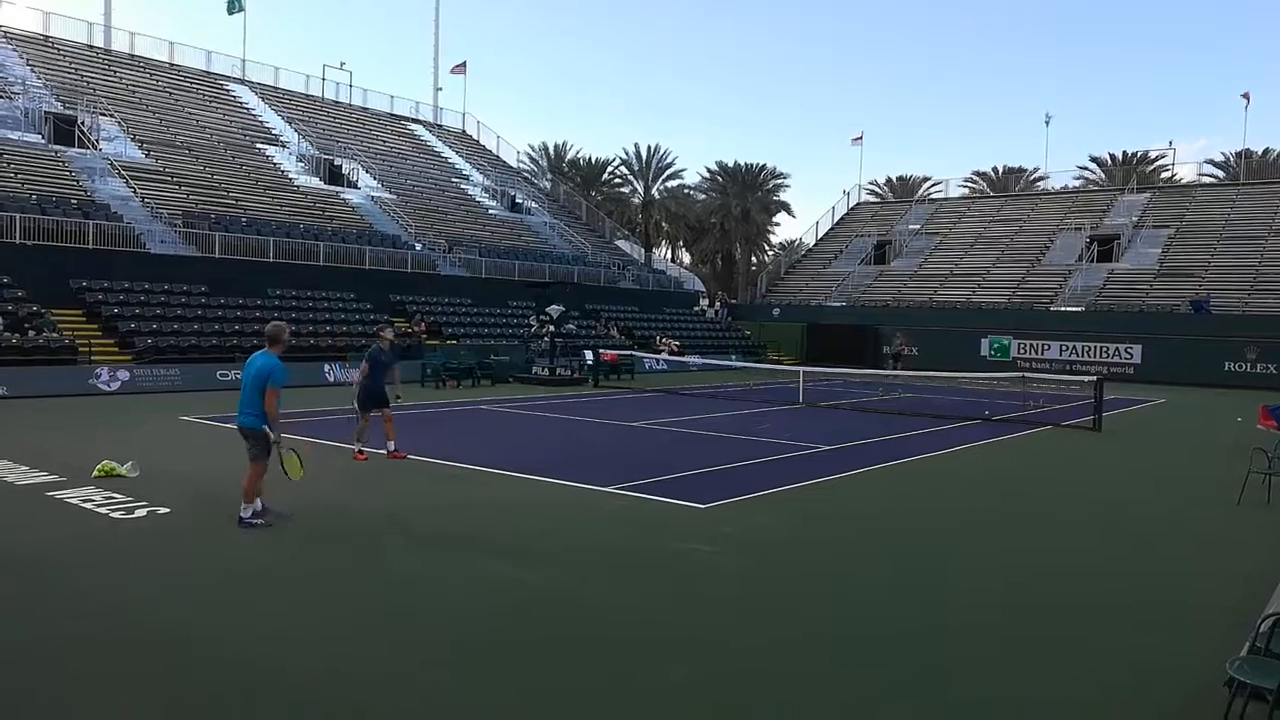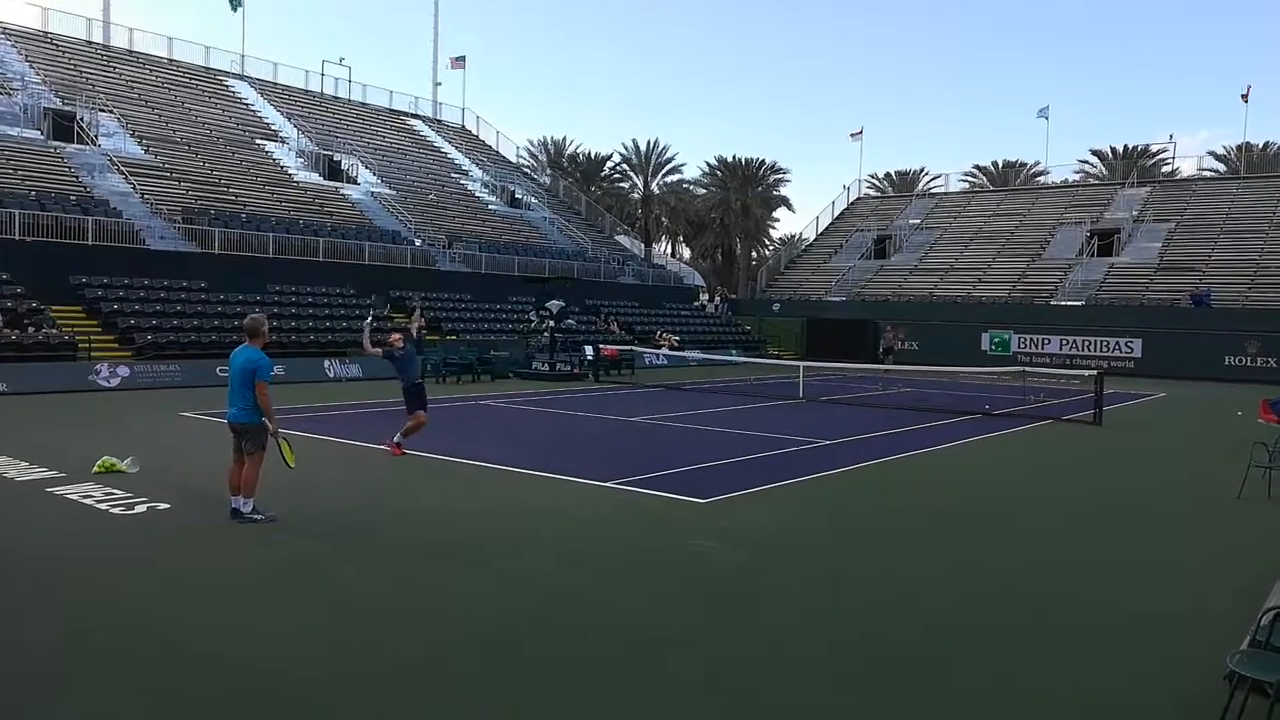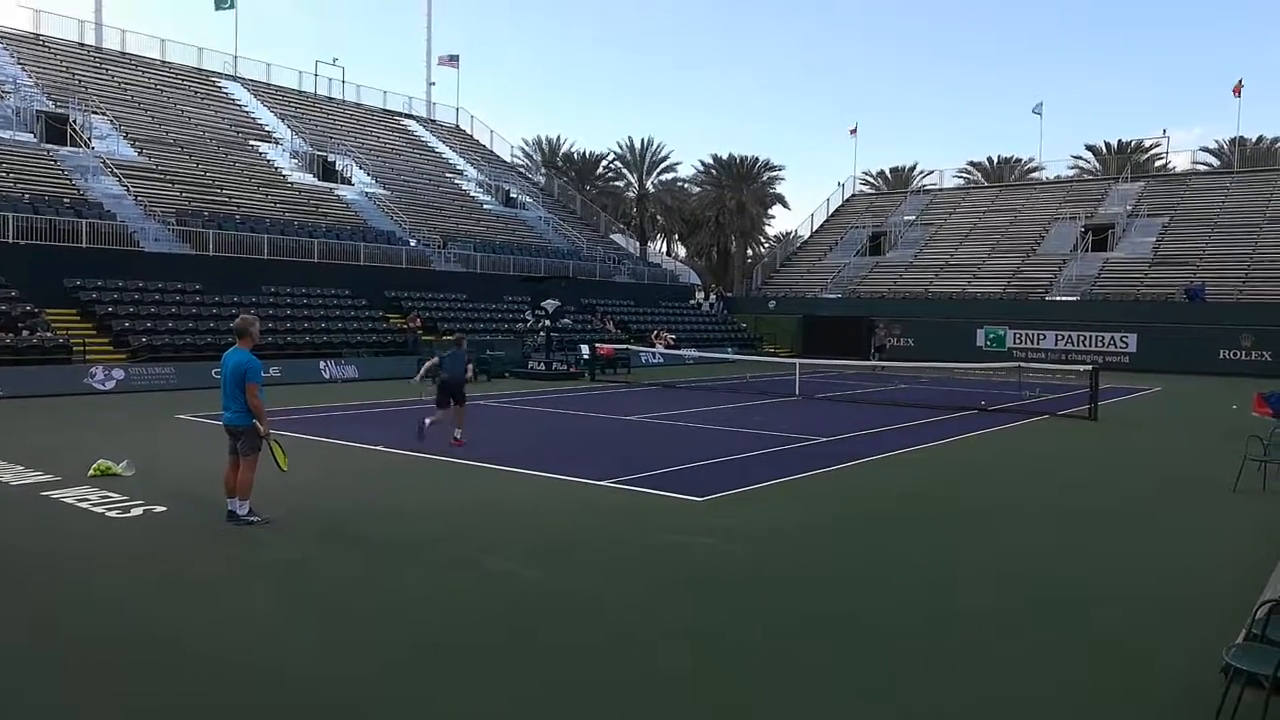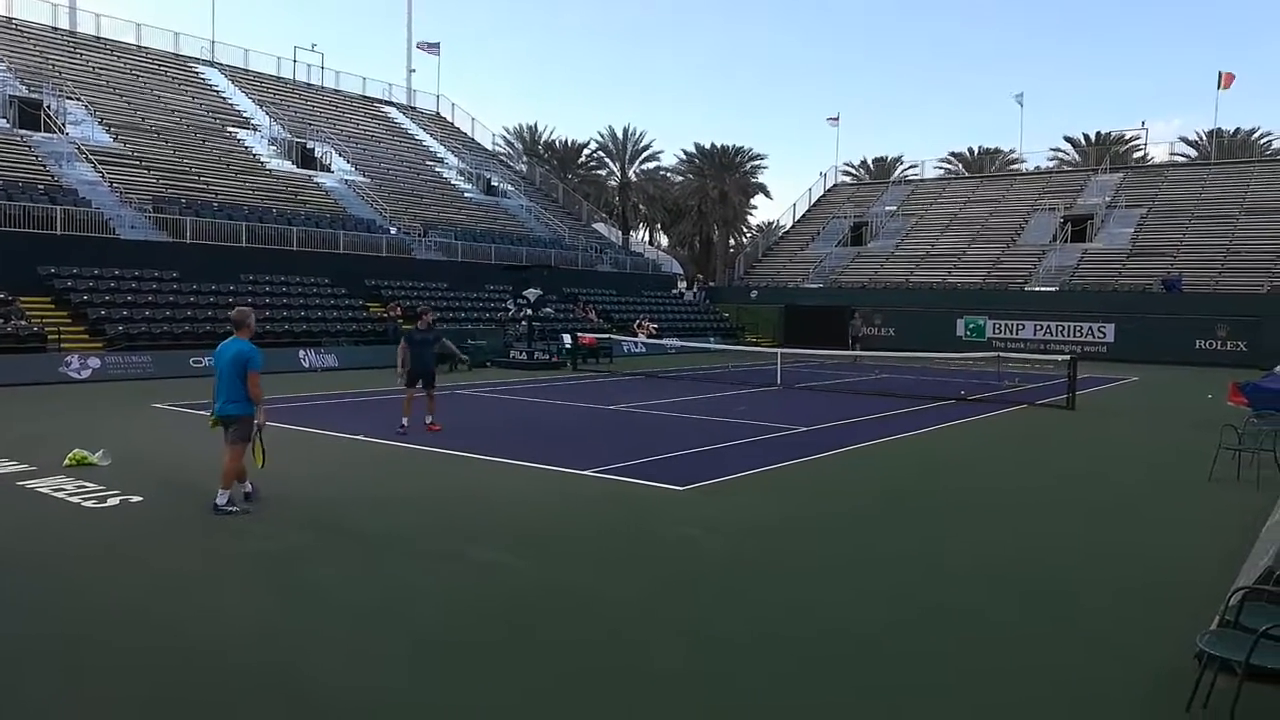
dt=1s
person 1, frame 1
left shoulder: (253, 358)
right shoulder: (275, 366)
right elbow: (270, 403)
right wrist: (276, 430)
left hip: (246, 421)
right hip: (259, 424)
left knee: (258, 467)
right knee: (256, 470)
left ankle: (256, 507)
right ankle: (246, 515)
person 1, frame 2
left shoulder: (236, 353)
right shoulder: (261, 360)
right elbow: (262, 395)
right wrist: (272, 421)
left hip: (235, 416)
right hip: (252, 420)
left knee: (237, 462)
right knee: (252, 465)
left ankle: (236, 506)
right ankle: (247, 510)
person 1, frame 3
left shoulder: (227, 356)
right shoulder: (251, 362)
right elbow: (253, 398)
right wrist: (264, 423)
left hip: (231, 419)
right hip: (246, 422)
left knee: (233, 465)
right knee: (247, 467)
left ankle: (232, 509)
right ankle: (243, 512)
person 1, frame 4
left shoulder: (221, 348)
right shoulder: (251, 351)
left elbow: (217, 381)
right elbow: (253, 387)
left wrist: (215, 408)
right wrist: (261, 410)
left hip: (223, 409)
right hip: (241, 411)
left knee: (235, 454)
right knee: (233, 457)
left ankle: (246, 489)
right ankle: (222, 502)
